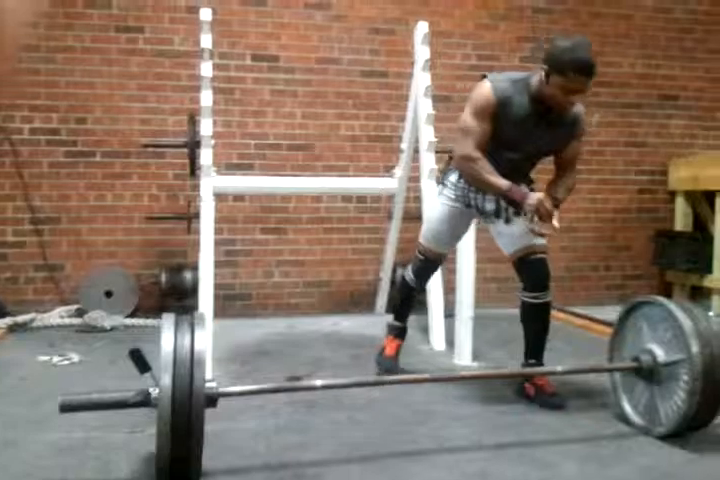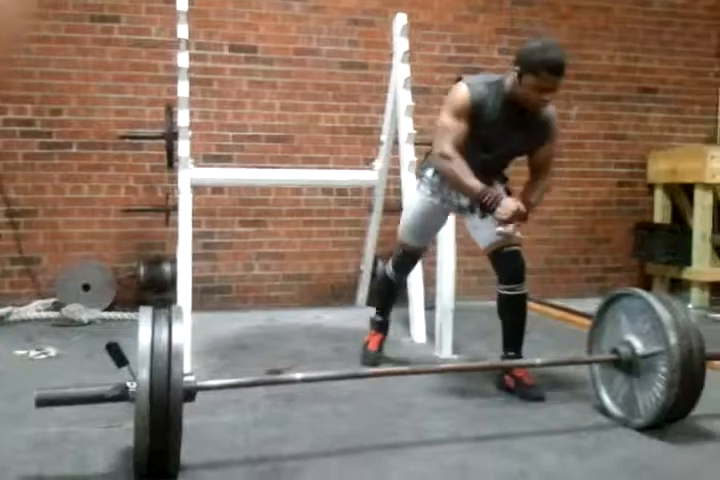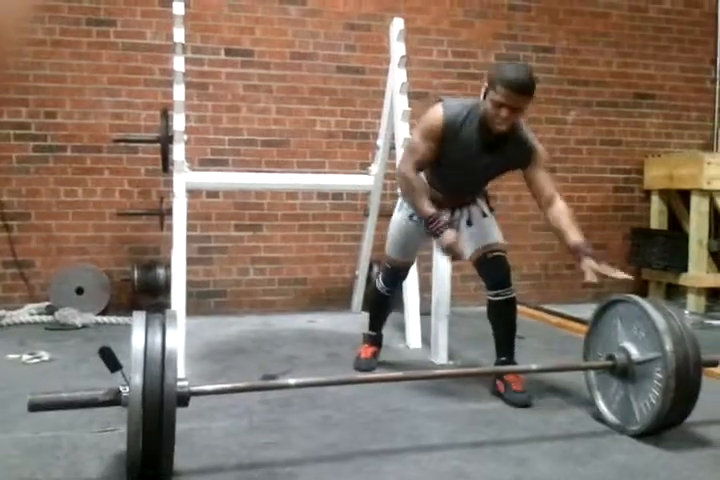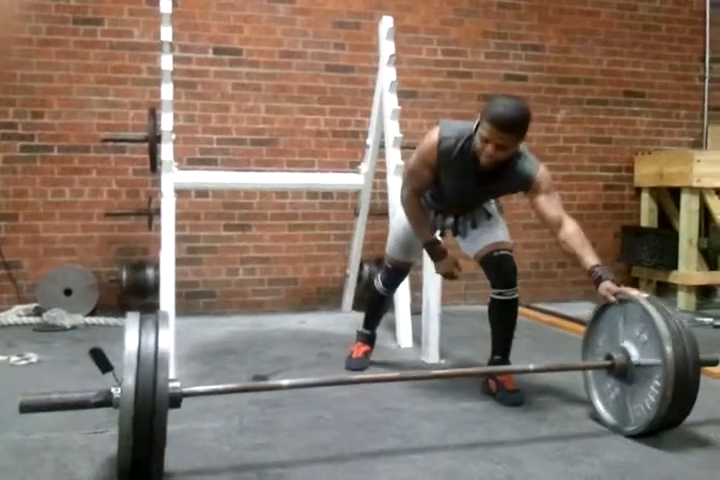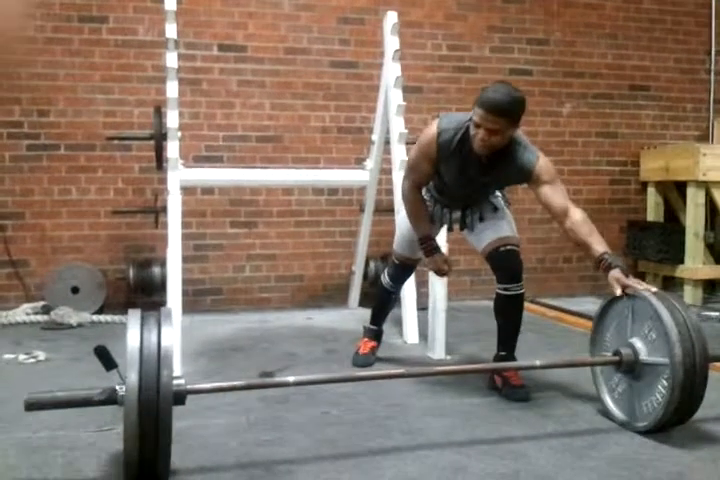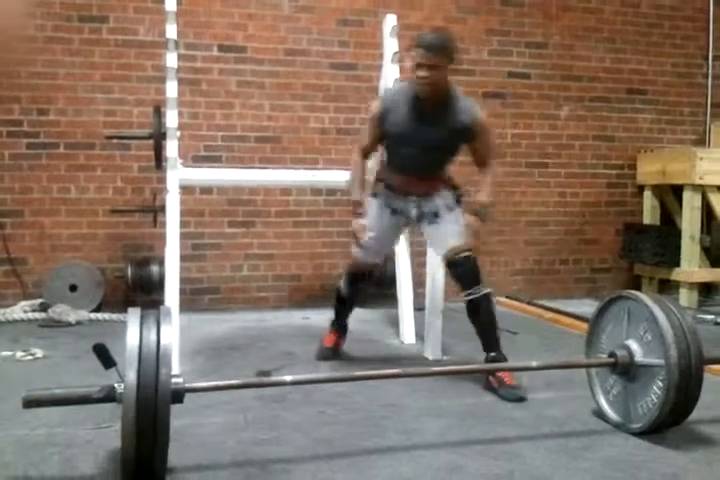
dt=0.4s
person 1, frame 1
left shoulder: (574, 118)
right shoulder: (494, 92)
left elbow: (567, 171)
right elbow: (464, 154)
left wrist: (551, 203)
right wrist: (517, 194)
left hip: (519, 192)
right hip: (463, 183)
left knee: (538, 275)
right knee: (426, 260)
left ankle: (533, 372)
right ankle: (395, 331)
person 1, frame 2
left shoulder: (546, 120)
right shoulder: (469, 94)
left elbow: (541, 173)
right elbow: (444, 154)
left wrist: (523, 208)
right wrist: (492, 201)
left hip: (489, 187)
right hip: (439, 180)
left knee: (513, 268)
right knee: (405, 256)
left ankle: (512, 365)
right ankle: (378, 326)
person 1, frame 3
left shoulder: (527, 147)
right shoulder: (444, 116)
left elbow: (551, 202)
right elbow: (407, 170)
left wrist: (583, 252)
right wrist: (436, 226)
left hip: (470, 204)
right hip: (422, 199)
left knee: (499, 273)
right knee: (393, 271)
left ankle: (505, 368)
right ankle: (372, 339)
person 1, frame 4
left shoulder: (529, 172)
right shoulder: (441, 141)
left elbow: (562, 224)
right elbow: (410, 193)
left wrist: (600, 275)
right wrist: (436, 251)
left hip: (475, 211)
right hip: (424, 205)
left knee: (505, 274)
right knee: (394, 270)
left ankle: (498, 368)
right ankle: (365, 339)
person 1, frame 5
left shoulder: (530, 161)
right shoulder: (439, 134)
left elbow: (568, 213)
right elbow: (411, 187)
left wrist: (610, 262)
right wrist: (429, 247)
left hip: (483, 204)
right hip: (431, 198)
left knee: (510, 268)
right knee: (401, 264)
left ankle: (504, 363)
right ankle: (372, 334)
person 1, frame 6
left shoulder: (468, 115)
right shoulder: (386, 103)
left elbow: (486, 164)
right elbow: (362, 155)
left wrist: (480, 205)
right wrist: (357, 207)
left hip: (436, 197)
right hip: (389, 194)
left knee: (467, 270)
right knee: (358, 268)
left ankle: (495, 363)
right ankle: (337, 329)
